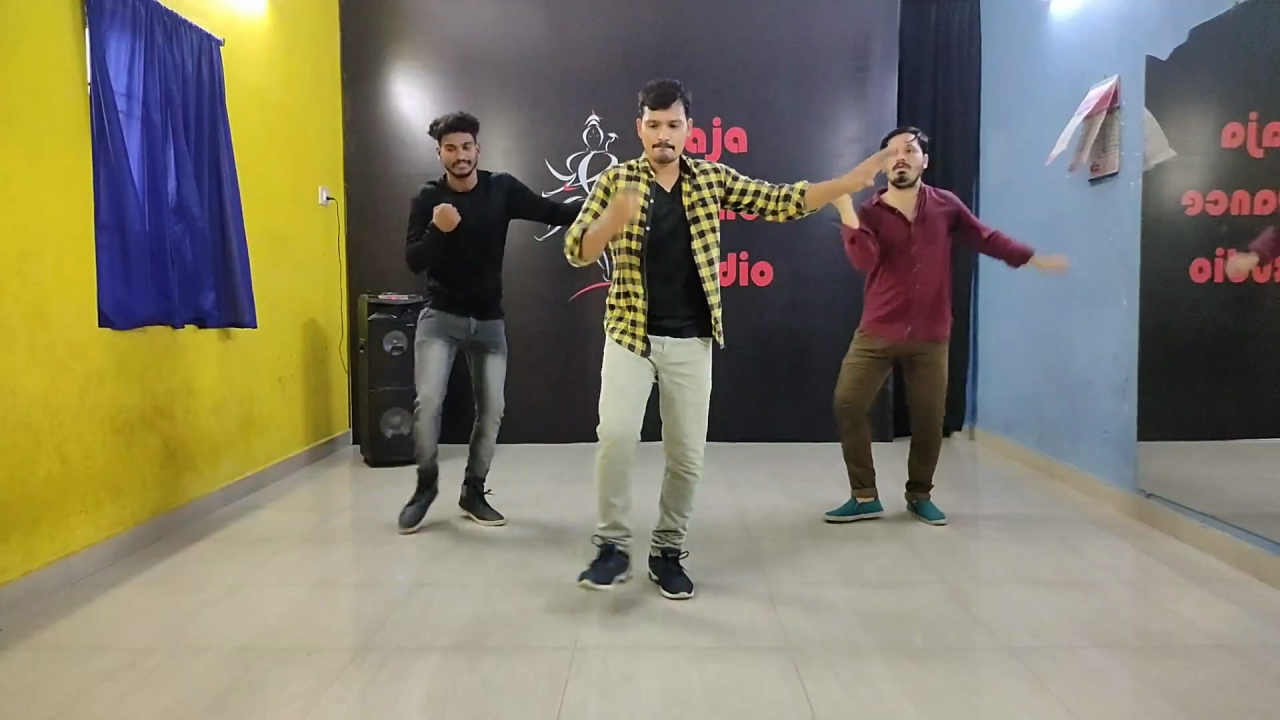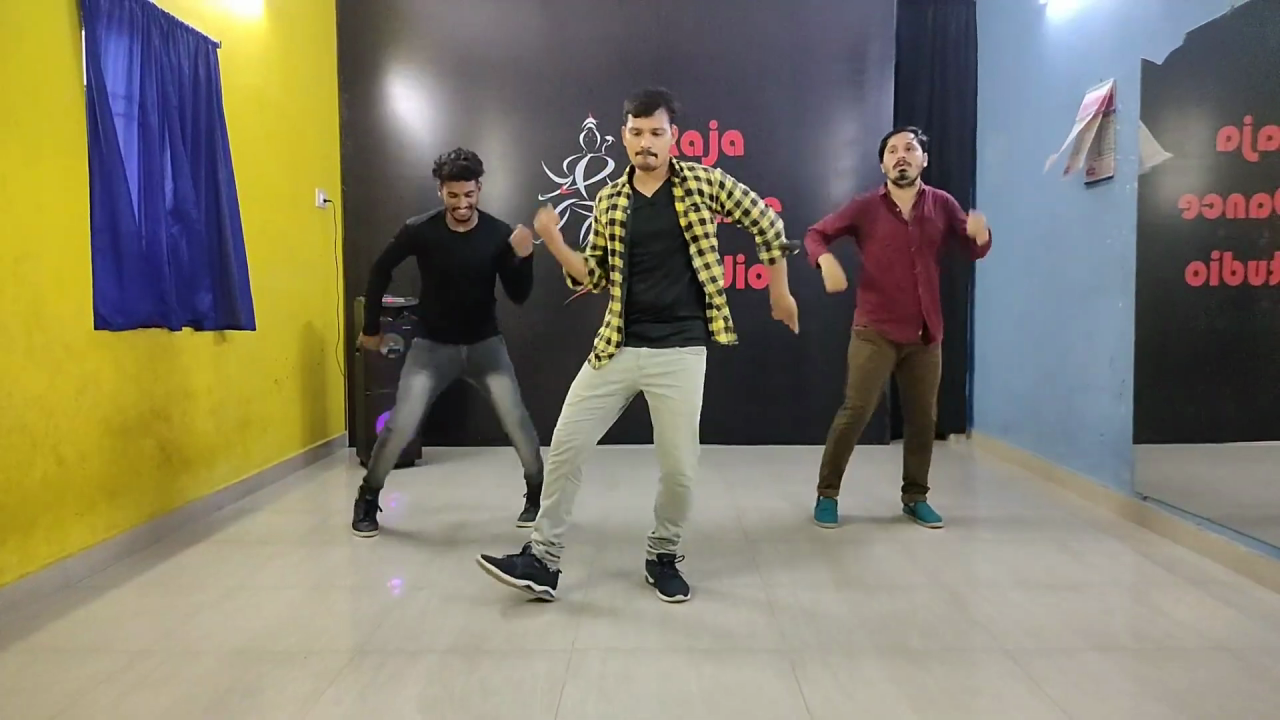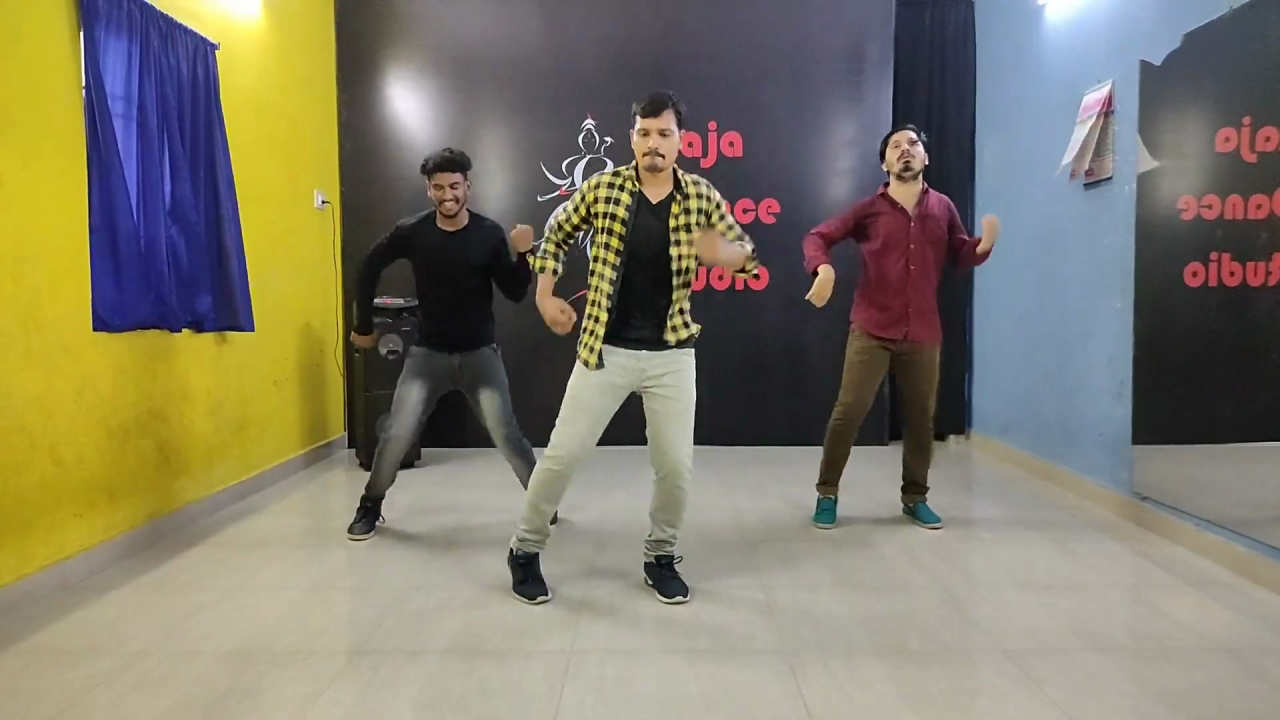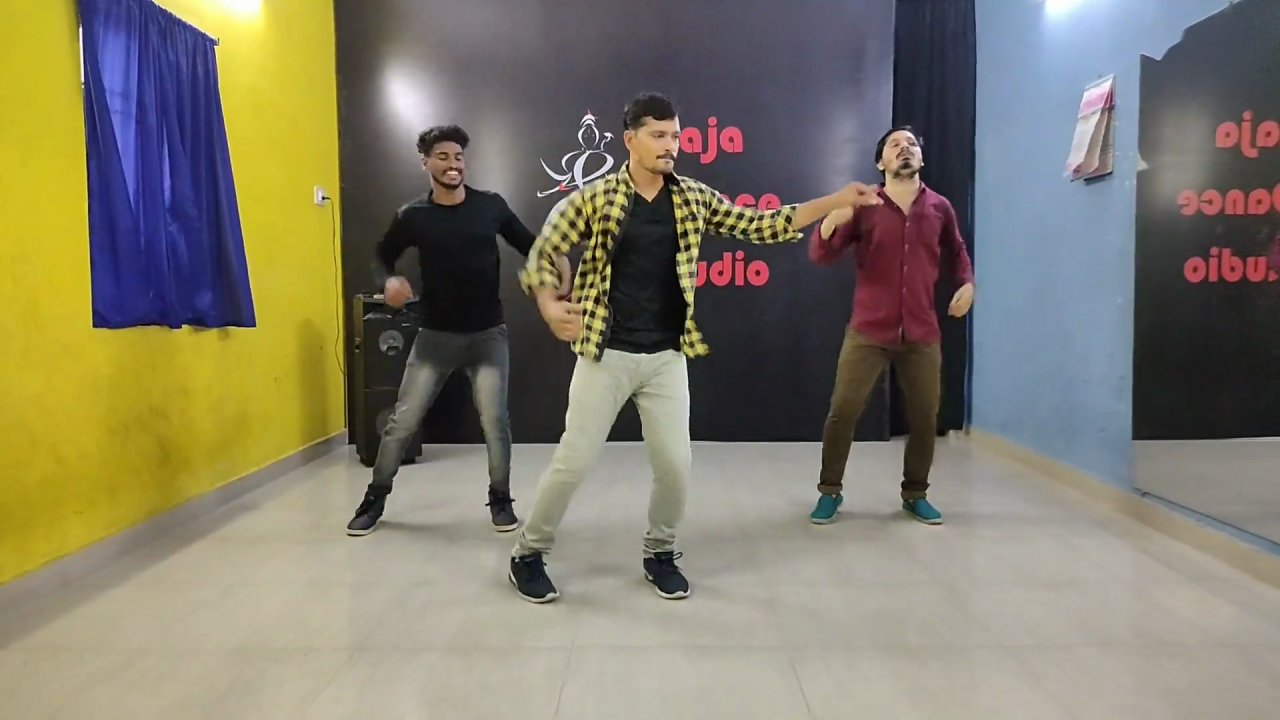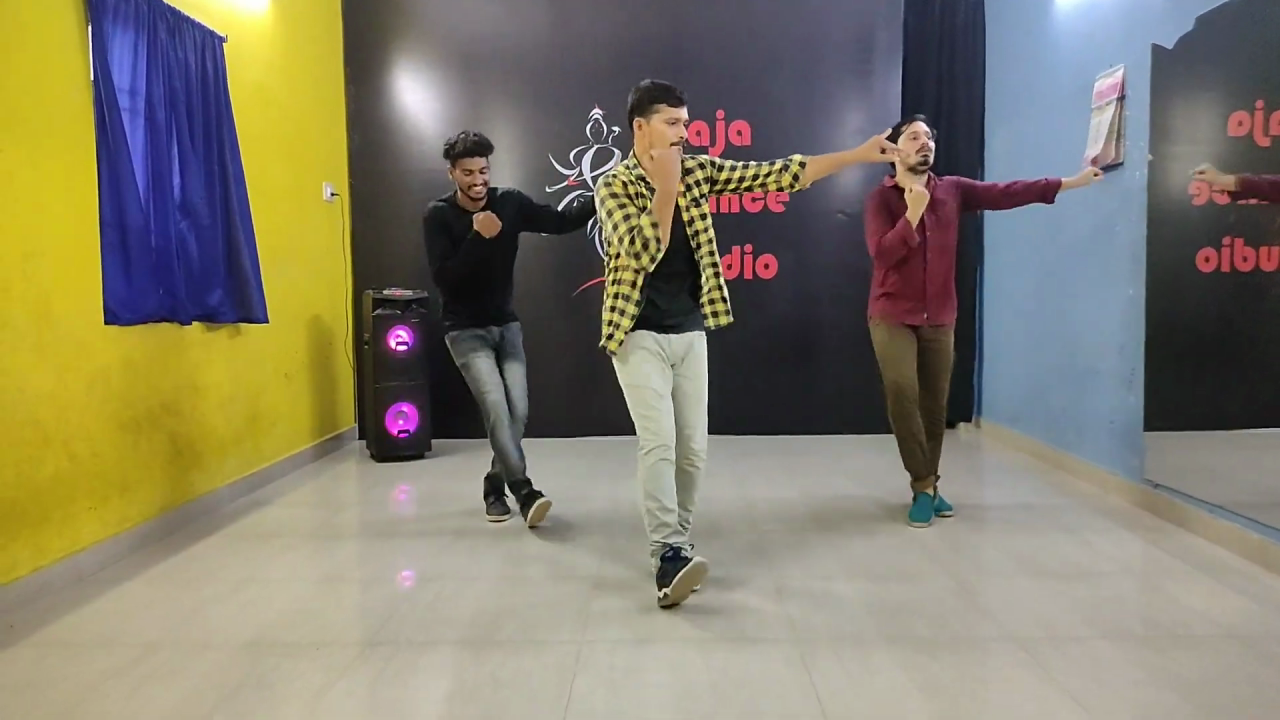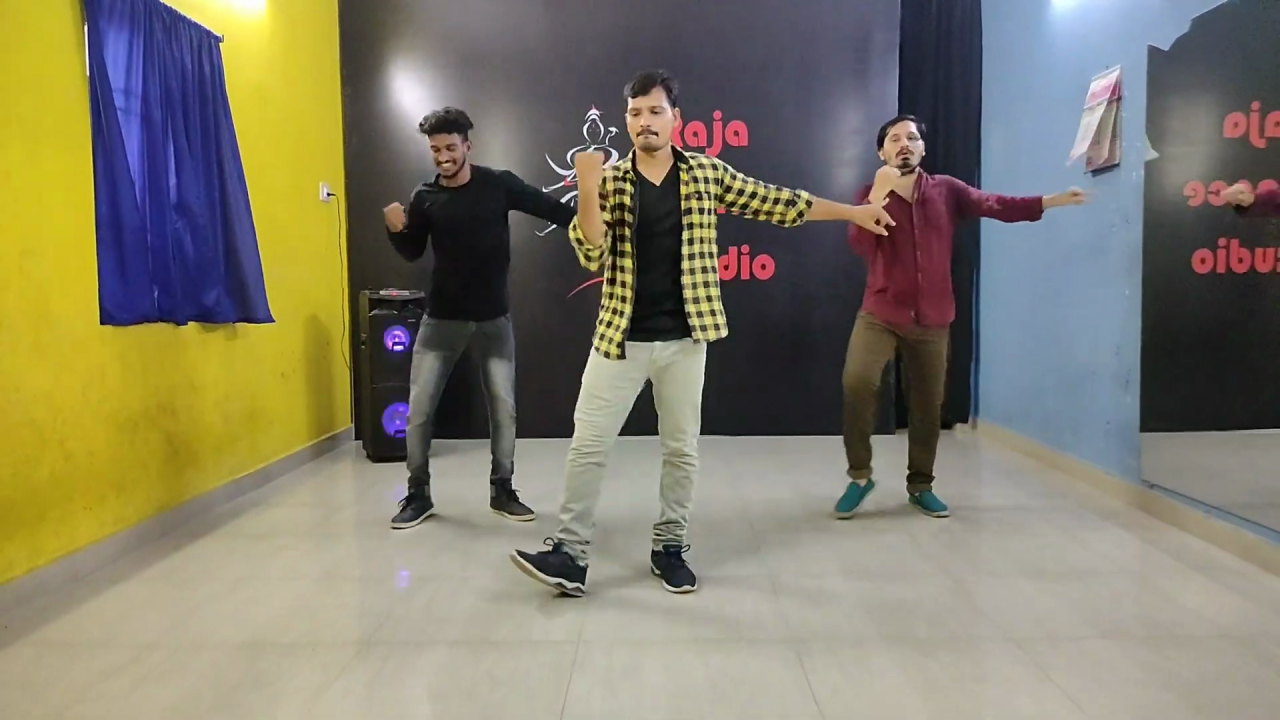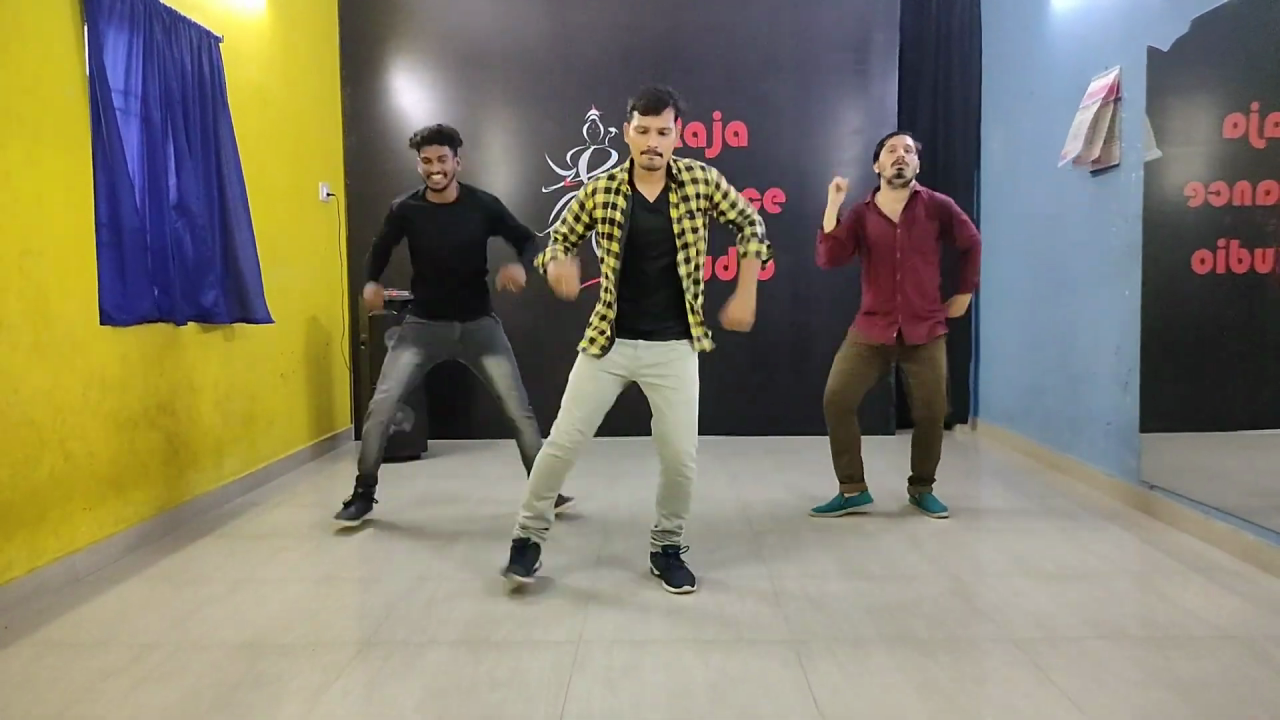
dt=0.4s
person 1, frame 1
left shoulder: (710, 178)
right shoulder: (615, 181)
left elbow: (780, 201)
right elbow: (578, 252)
left wrist: (850, 182)
right wrist: (614, 218)
left hip: (691, 340)
right hip: (631, 335)
left knee: (687, 456)
right knee: (618, 433)
left ankle: (667, 551)
right ankle: (613, 545)
person 1, frame 2
left shoulder: (705, 182)
right shoulder: (610, 201)
left elbow: (766, 222)
right elbow: (592, 278)
left wrist: (780, 288)
right wrist: (553, 242)
left hip: (680, 353)
right hip: (618, 349)
left knee: (679, 468)
right knee: (567, 445)
left ankle: (663, 556)
right ankle: (542, 560)
person 1, frame 3
left shoulder: (701, 198)
right shoulder: (602, 188)
left elbow: (743, 252)
right elbow: (556, 237)
left wrist: (725, 252)
right wrist: (545, 295)
left hip: (671, 355)
right hip: (605, 351)
left knee: (675, 466)
right knee: (562, 454)
left ankle: (660, 557)
right ankle: (526, 550)
person 1, frame 4
left shoulder: (694, 198)
right shoulder: (597, 195)
left elbow: (761, 225)
right elbow: (546, 248)
left wrist: (834, 202)
right wrist: (549, 304)
left hip: (665, 356)
right hip: (604, 354)
left knee: (675, 465)
right knee: (574, 461)
left ankle: (660, 553)
right ankle: (530, 554)
person 1, frame 5
left shoulder: (696, 170)
right shoulder: (615, 184)
left elbow: (774, 175)
right elbow: (642, 255)
left wrist: (857, 155)
right wrist: (668, 191)
left hip: (688, 334)
right hip: (638, 334)
left knee: (692, 448)
right knee: (660, 441)
left ankle: (676, 545)
right ankle: (670, 554)
person 1, frame 6
left shoulder: (706, 172)
right shoulder: (610, 180)
left elbow: (774, 201)
right elbow: (592, 257)
left wrist: (853, 211)
right wrist: (588, 190)
left hip: (685, 339)
right hip: (621, 338)
left knee: (682, 449)
right knee: (589, 443)
left ankle: (669, 547)
right ankle: (568, 553)
person 1, frame 7
left shoulder: (701, 182)
right shoulder: (601, 190)
left elbow: (752, 226)
right elbow: (560, 240)
left wrist: (745, 295)
right wrist: (557, 266)
left hip: (675, 347)
right hip: (609, 342)
left knee: (680, 457)
right knee: (565, 442)
left ankle: (666, 547)
right ankle: (527, 539)
person 2, frame 1
left shoulder: (502, 188)
right shoulder: (427, 197)
left elbow: (554, 213)
right elbow: (414, 261)
right wrist: (438, 230)
left hip: (488, 318)
right hip: (441, 315)
left knee: (492, 409)
right knee: (429, 400)
left ankle: (473, 493)
right ankle: (425, 487)
person 2, frame 2
left shoulder: (498, 234)
right shoulder: (419, 230)
left elbow: (519, 296)
right elbow: (381, 270)
left wrist: (524, 258)
right wrist: (371, 326)
left hip: (484, 344)
right hip: (432, 345)
left knee: (517, 422)
right knee: (401, 426)
left ankle: (538, 496)
right ankle: (368, 501)
person 2, frame 3
left shoulder: (490, 234)
right shoulder: (411, 232)
left elbow: (514, 294)
right elbow: (371, 266)
left wrist: (521, 256)
right wrist: (363, 323)
left hip: (479, 352)
right hip: (429, 353)
left knee: (506, 437)
right knee: (396, 436)
right ankle: (369, 508)
person 2, frame 4
left shoulder: (490, 206)
right shoulder: (412, 216)
left elbow: (527, 244)
right elbow: (382, 254)
left wrist: (551, 263)
right wrist: (389, 282)
left hip: (487, 333)
right hip: (436, 334)
left knee: (493, 419)
right knee: (403, 422)
left ankle: (500, 498)
right ankle: (375, 499)
person 2, frame 5
left shoulder: (511, 203)
right shoulder: (438, 215)
left elbow: (561, 222)
right elbow: (444, 278)
right wrist: (479, 238)
left hip: (505, 325)
right hip: (464, 328)
left knee: (517, 409)
right knee: (495, 405)
left ankle: (495, 486)
right ankle: (524, 490)
person 2, frame 6
left shoulder: (499, 184)
right shoulder: (425, 197)
left elbow: (551, 209)
right elbow: (412, 253)
right wrist: (397, 229)
left hip: (493, 320)
right hip: (441, 321)
left knee: (504, 407)
right knee: (419, 410)
left ankle: (502, 490)
right ankle: (418, 495)
person 2, frame 7
left shoulder: (485, 206)
right shoulder: (405, 210)
left elbow: (525, 239)
right elbow: (380, 251)
left wrist: (520, 266)
right wrist: (372, 283)
left hip: (478, 324)
right hip: (424, 324)
left knee: (517, 405)
right knee: (382, 404)
right ankle: (363, 493)
person 3, frame 1
left shoulder: (944, 204)
right shoulder: (869, 212)
left elbow: (986, 238)
right elbow: (866, 261)
left wrist: (1034, 260)
right wrist: (846, 211)
left hip: (929, 334)
right hip: (877, 331)
left knee: (929, 419)
right knee: (847, 405)
left ankle: (919, 495)
right ankle: (864, 496)
person 3, frame 2
left shoulder: (942, 204)
right shoulder: (866, 207)
left elbow: (975, 249)
right elbow: (816, 235)
left wrist: (980, 232)
right wrist: (825, 260)
left hip: (926, 331)
right hip: (876, 330)
left knee: (922, 418)
right knee: (856, 409)
left ankle: (915, 497)
right ankle: (827, 494)
person 3, frame 3
left shoulder: (942, 208)
right shoulder: (867, 209)
left elbow: (962, 256)
right elbow: (816, 238)
left wrist: (986, 243)
right wrist: (823, 270)
left hip: (922, 333)
right hip: (872, 330)
left knee: (920, 417)
right knee: (849, 410)
left ankle: (914, 497)
right ankle: (827, 492)
person 3, frame 4
left shoulder: (939, 208)
right shoulder: (863, 209)
left elbow: (956, 251)
right elbow: (820, 255)
left wrist: (967, 283)
right wrist: (832, 220)
left hip: (922, 333)
right hip: (869, 330)
left knee: (925, 416)
right knee: (844, 410)
left ankle: (915, 493)
right ankle: (830, 491)
person 3, frame 5
left shoulder: (953, 190)
right shoulder: (880, 199)
left elbow: (1008, 193)
right elbow: (883, 253)
left wrist: (1070, 182)
right wrist: (912, 213)
left hip: (938, 317)
right hip: (892, 314)
left knee: (935, 403)
right knee: (902, 391)
left ankle: (928, 483)
right ankle: (922, 486)
person 3, frame 6
left shoulder: (945, 190)
right shoulder: (868, 195)
left elbow: (997, 205)
right elbow: (863, 245)
left wrist: (1054, 200)
right wrist: (880, 195)
left hip: (931, 319)
right hip: (879, 315)
left knee: (928, 405)
right knee: (857, 384)
left ankle: (920, 485)
right ankle: (860, 476)
person 3, frame 7
left shoulder: (938, 207)
right shoulder: (860, 215)
left elbow: (970, 245)
right elbow: (829, 261)
left wrist: (964, 292)
right wrist: (832, 209)
left hip: (925, 333)
right hip: (870, 330)
left knee: (931, 414)
right knee: (836, 400)
left ankle: (922, 488)
right ankle: (853, 491)
